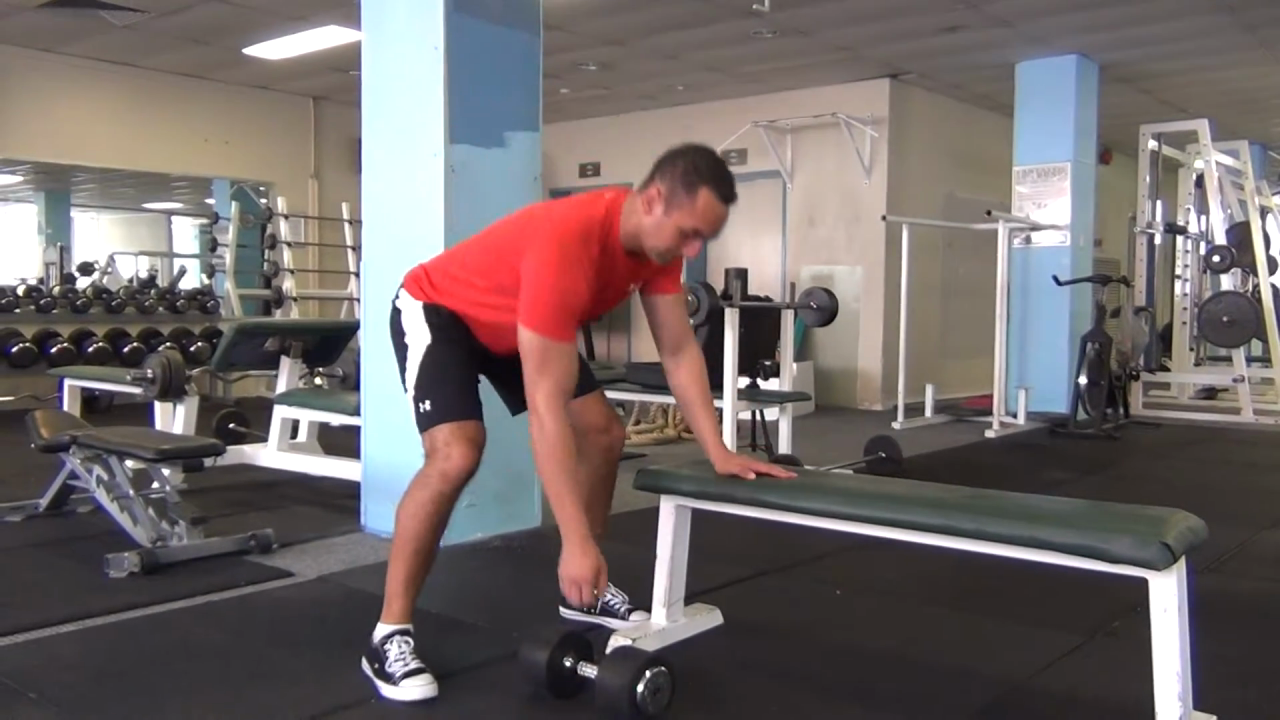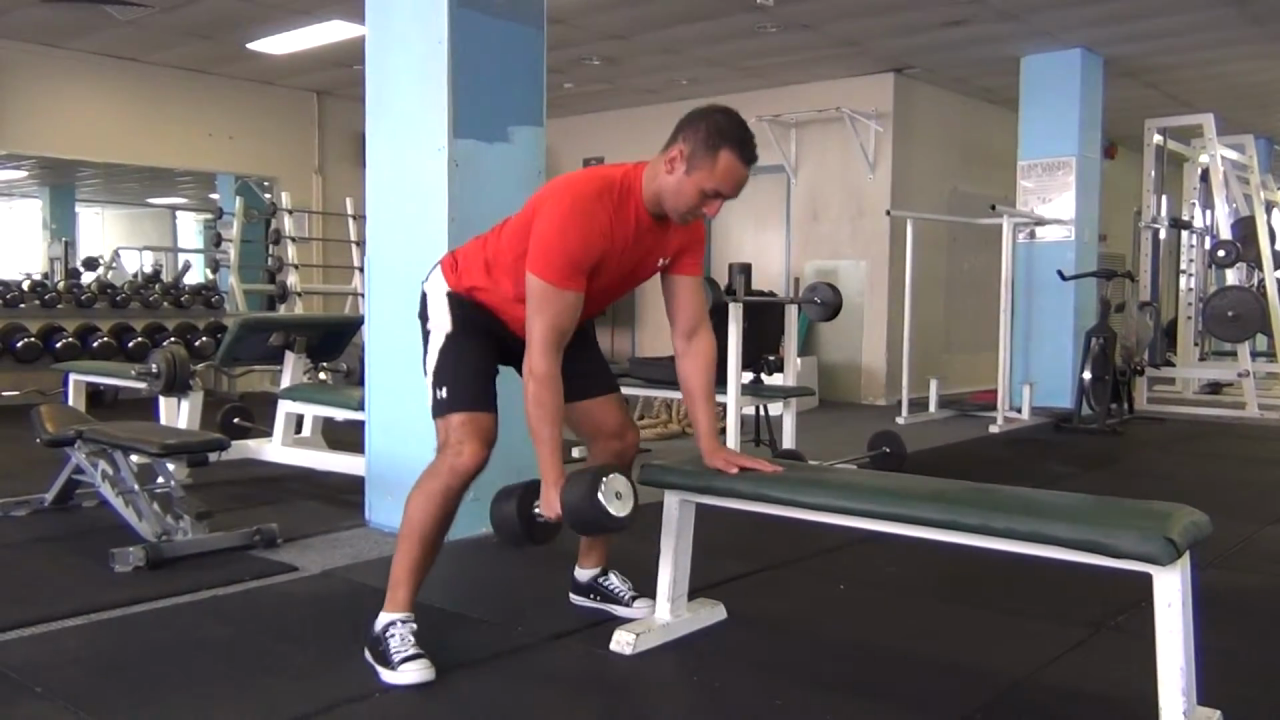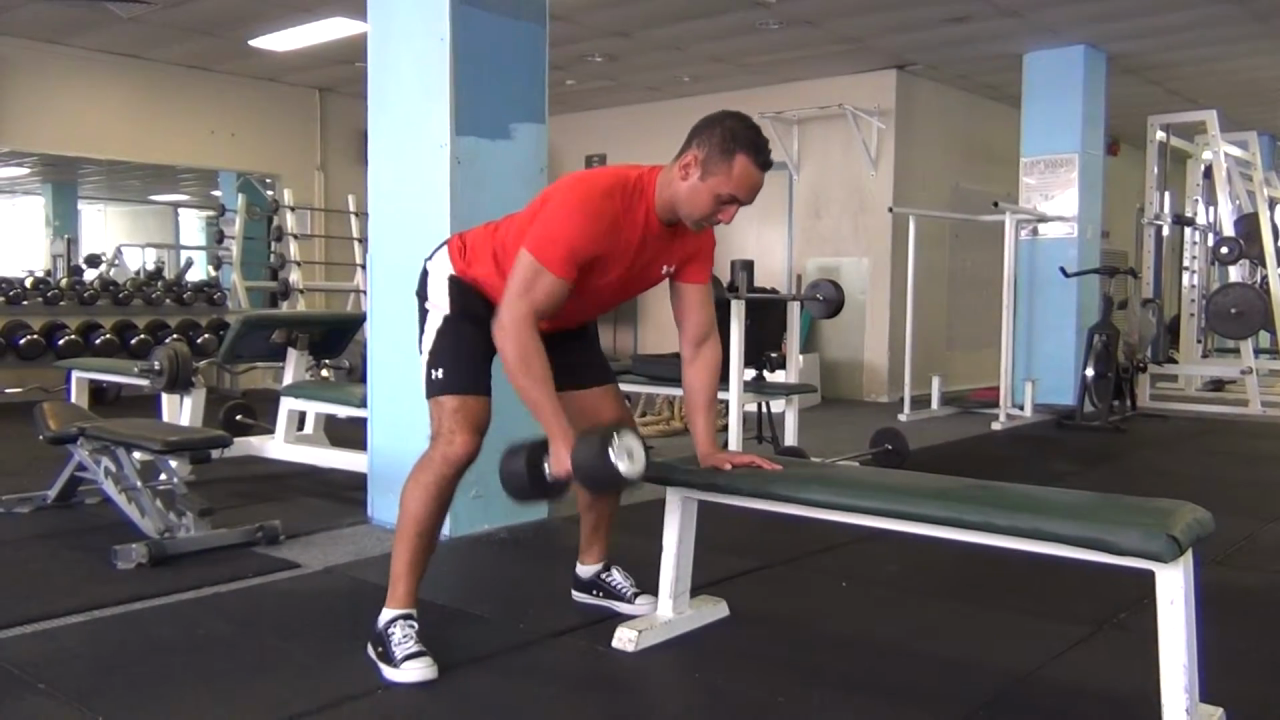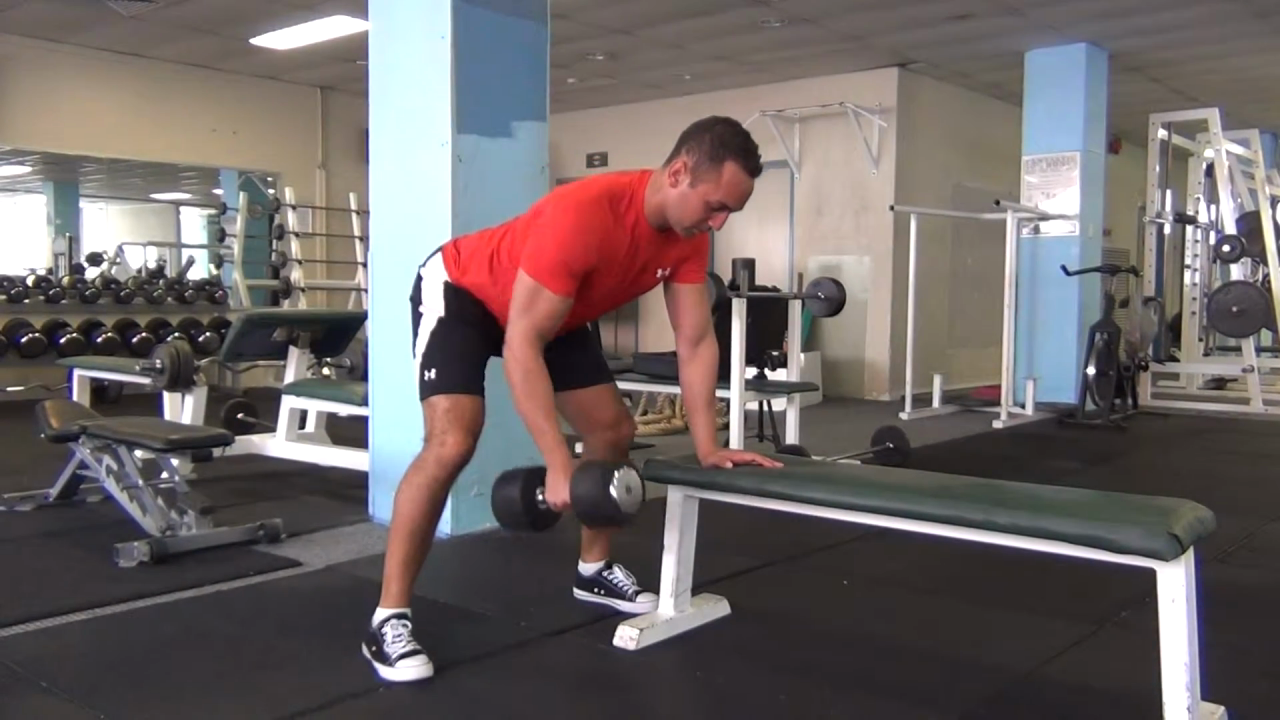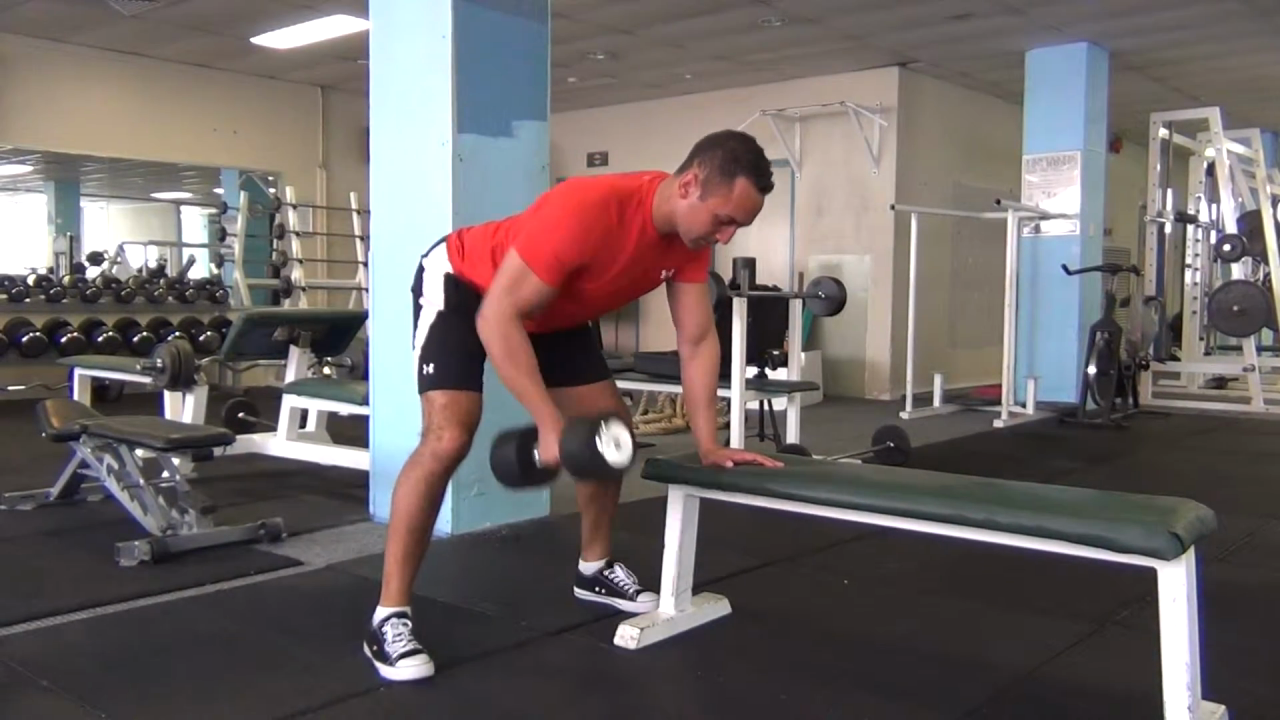
dt=1s
person 1, frame 1
left shoulder: (656, 241)
right shoulder: (565, 246)
left elbow: (679, 349)
right elbow: (548, 406)
left wrist: (718, 451)
right wrist: (577, 543)
left hip: (519, 330)
right hip: (437, 309)
left knee: (604, 434)
right knee: (456, 457)
left ankle: (585, 593)
right ankle: (390, 633)
person 1, frame 2
left shoulder: (684, 221)
right shoulder: (580, 206)
left elbow: (692, 334)
right elbow: (542, 355)
left wrist: (711, 447)
right wrist: (552, 482)
left hip: (556, 307)
right hip: (466, 301)
left knee: (618, 440)
right knee: (467, 451)
left ankle: (590, 575)
right ankle: (393, 621)
person 1, frame 3
left shoulder: (694, 233)
right shoulder: (592, 203)
left elbow: (699, 342)
right elbow: (512, 327)
left wrist: (707, 448)
right wrist: (559, 440)
left hip: (556, 309)
right hip: (466, 288)
left knee: (614, 430)
right knee: (458, 442)
left ankle: (591, 570)
right ankle: (395, 617)
person 1, frame 4
left shoulder: (688, 233)
right shoulder: (581, 213)
left elbow: (695, 340)
right elbow: (521, 343)
left wrist: (707, 447)
right wrist: (557, 464)
left hip: (553, 313)
right hip: (461, 294)
left knee: (616, 432)
right knee: (452, 443)
left ankle: (593, 569)
right ankle: (389, 617)
person 1, frame 5
left shoulder: (689, 229)
right shoulder: (586, 210)
left elbow: (698, 340)
right elbow: (496, 320)
left wrist: (709, 445)
right wrist: (551, 426)
left hip: (552, 305)
right hip: (463, 287)
right knee: (448, 439)
left ankle: (594, 568)
right ankle: (390, 616)
